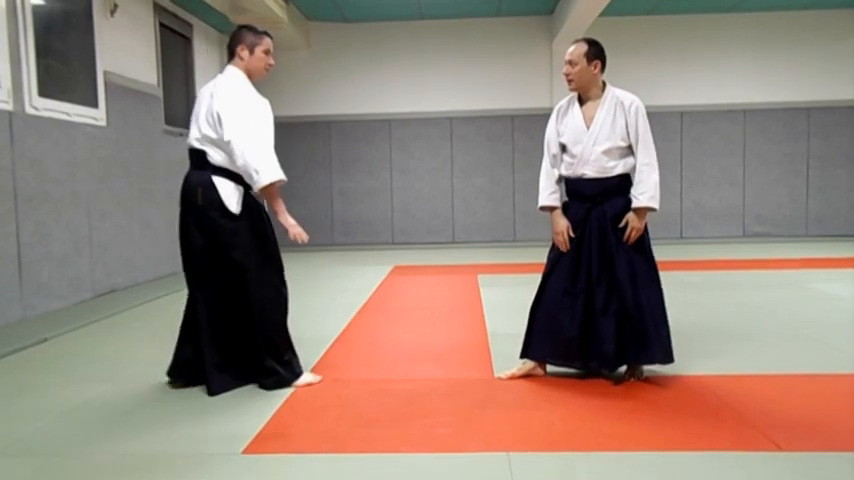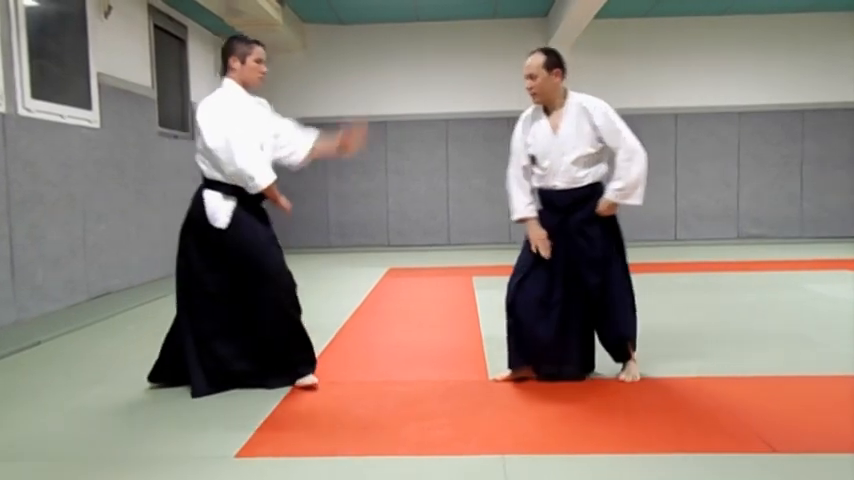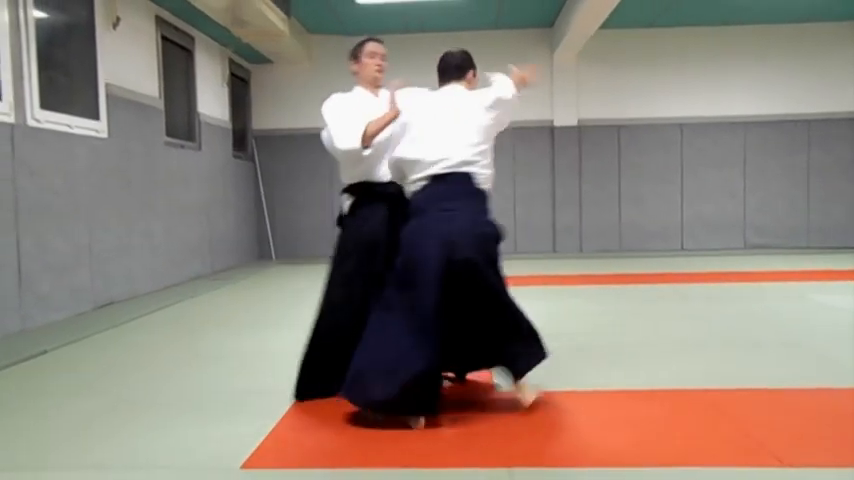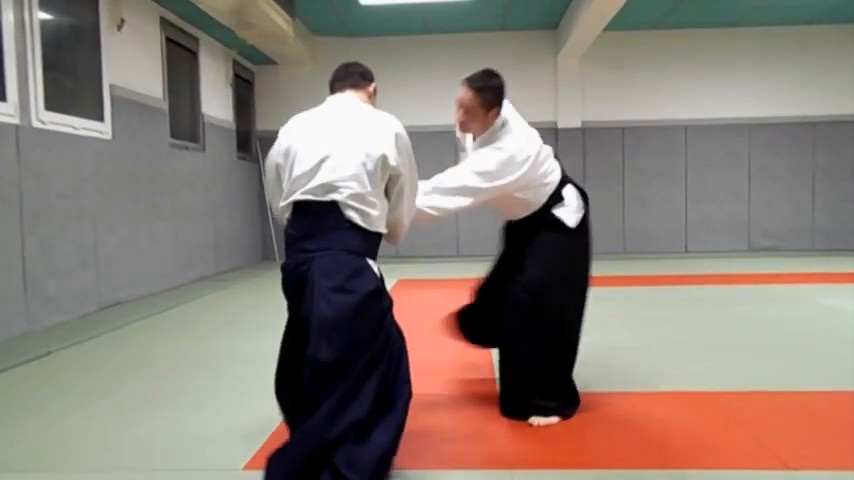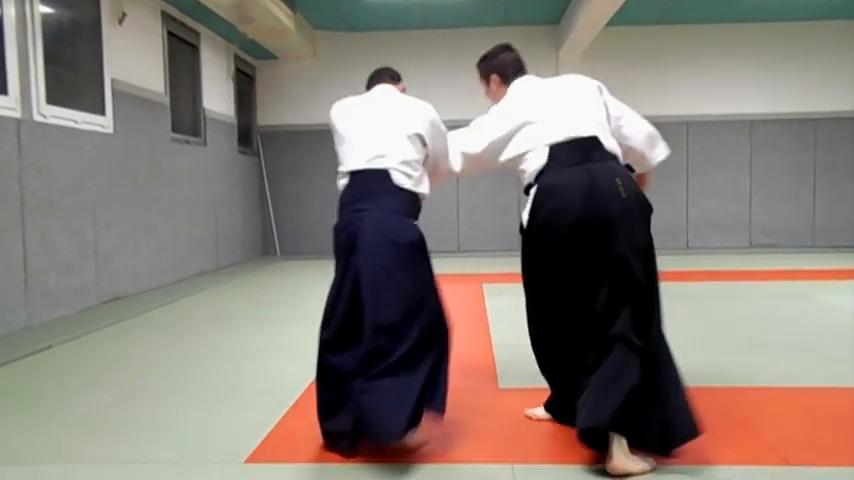
dt=0.7s
person 1, frame 1
left shoulder: (212, 90)
right shoulder: (244, 98)
right elbow: (256, 159)
right wrist: (282, 214)
left hip: (200, 188)
right hip: (226, 195)
left knee: (211, 282)
right knee: (259, 283)
left ankle: (194, 366)
right ankle: (278, 369)
person 1, frame 2
left shoulder: (257, 107)
right shoulder: (217, 106)
left elbow: (288, 140)
right elbow: (245, 164)
left wrist: (335, 145)
right wrist: (279, 200)
left hip: (239, 210)
right hip: (223, 210)
left knee: (213, 294)
right knee: (272, 284)
left ankle: (186, 369)
right ankle: (288, 367)
person 1, frame 3
left shoulder: (403, 102)
right shoulder: (338, 104)
right elbow: (348, 142)
right wrist: (388, 116)
left hip: (404, 205)
right hip: (368, 208)
right knee: (352, 293)
right ankle: (325, 376)
person 1, frame 4
left shoulder: (506, 152)
right shoulder: (475, 122)
left elbow: (450, 191)
left hip: (555, 221)
right hip: (523, 217)
left knee: (536, 303)
right knee: (506, 289)
left ankle: (548, 400)
person 1, frame 5
left shoulder: (502, 116)
right shoulder: (581, 84)
left elbow: (452, 153)
right elbow: (643, 137)
right wrist: (638, 185)
left hip: (556, 198)
right hip: (612, 187)
left knee: (557, 308)
right knee: (625, 311)
left ankle: (569, 404)
right ankle: (618, 439)
person 2, frame 1
left shoulder: (627, 105)
right shoulder: (562, 111)
left elbow: (646, 160)
right elbow: (551, 163)
left wrist: (640, 209)
right wrist: (555, 212)
left hip: (616, 205)
right hip: (576, 207)
left knee: (628, 284)
right knee: (559, 283)
left ankle: (633, 361)
right ankle: (538, 358)
person 2, frame 2
left shoulder: (592, 110)
right shoulder: (527, 121)
left elbow: (632, 153)
right elbow: (518, 174)
left wrist: (613, 197)
right wrist: (530, 221)
left hip: (590, 214)
right hip: (548, 216)
left knee: (607, 288)
right knee: (526, 290)
left ankle: (627, 356)
right ankle: (528, 363)
person 2, frame 3
left shoulder: (417, 114)
right shoulder: (483, 102)
left elbow: (403, 165)
right elbow: (502, 89)
right wrist: (511, 81)
left hip: (425, 220)
right hip: (468, 220)
left knee: (411, 310)
right knee: (491, 302)
left ankle: (405, 406)
right ankle: (520, 382)
person 2, frame 4
left shoulder: (293, 127)
right shoulder: (386, 127)
left elbow: (279, 199)
right elbow: (400, 207)
right wrist: (380, 229)
left hip: (300, 256)
right hip: (346, 260)
left knee: (307, 371)
right knee: (346, 382)
person 2, frame 5
left shoulder: (344, 110)
right shoulder: (422, 111)
right elbow: (440, 170)
left hip: (353, 217)
right hip: (394, 220)
left knee: (346, 321)
right knee: (414, 317)
left ankle: (348, 424)
right ankle: (391, 419)
